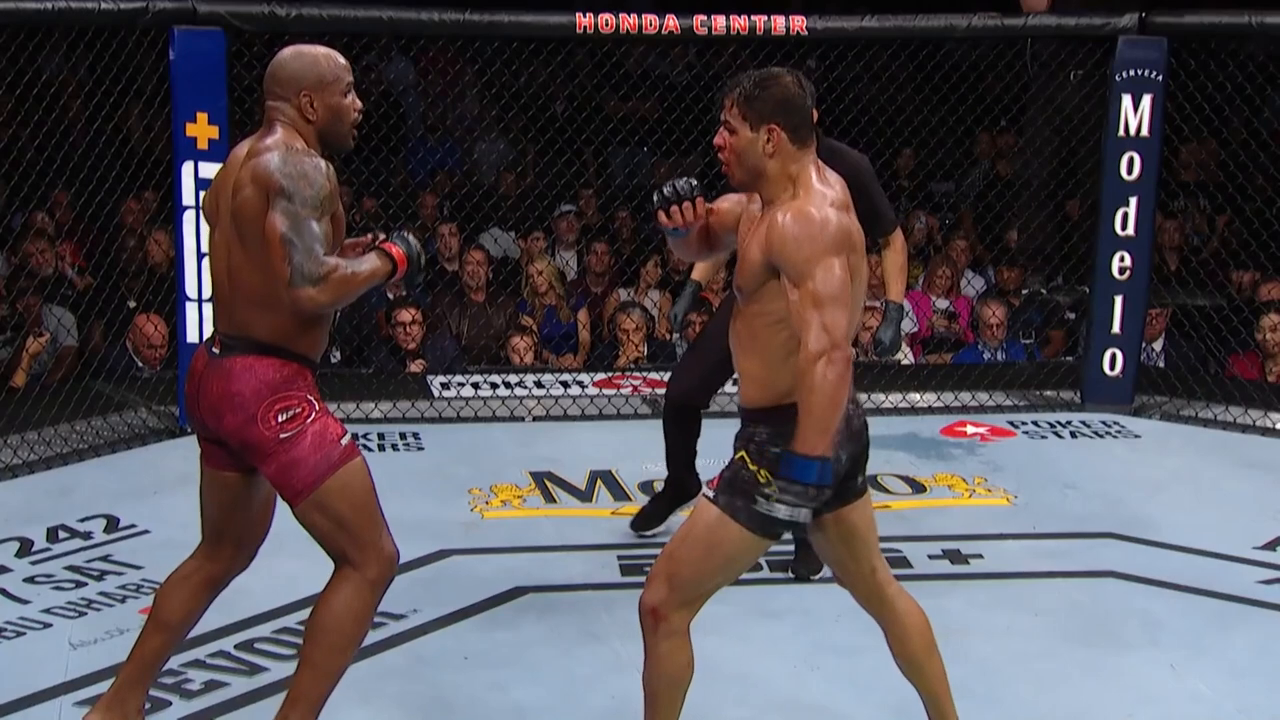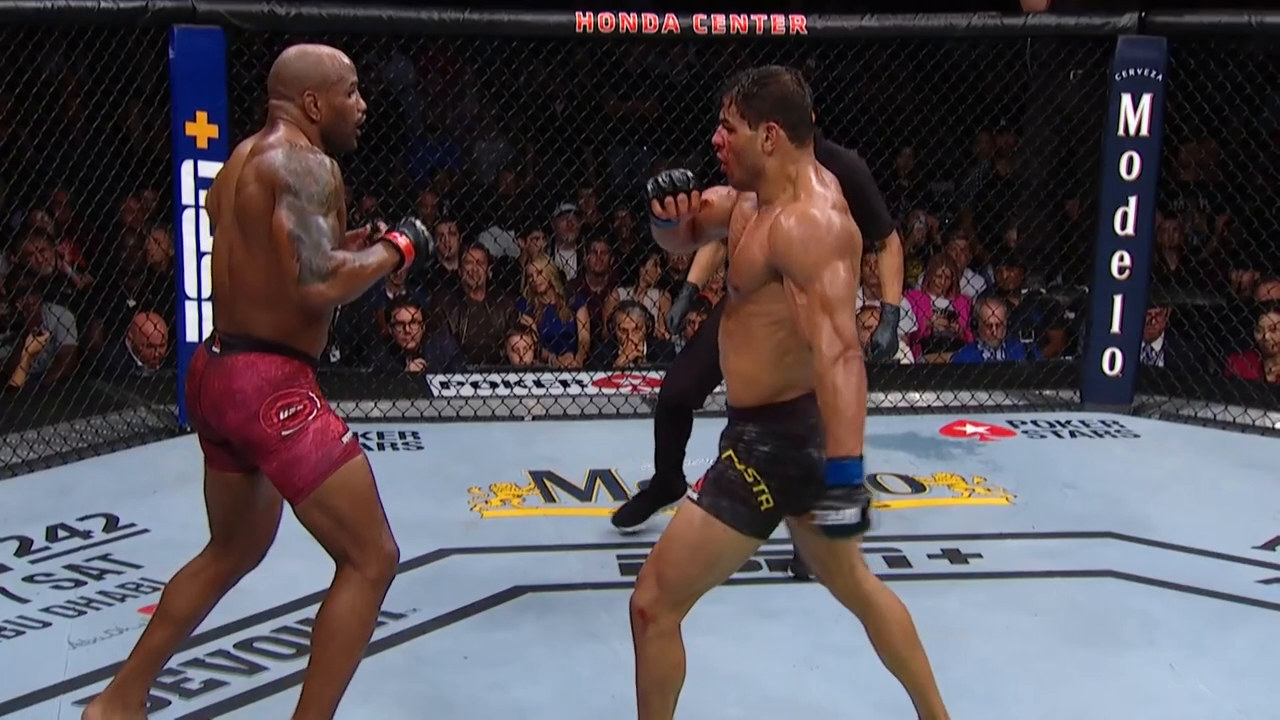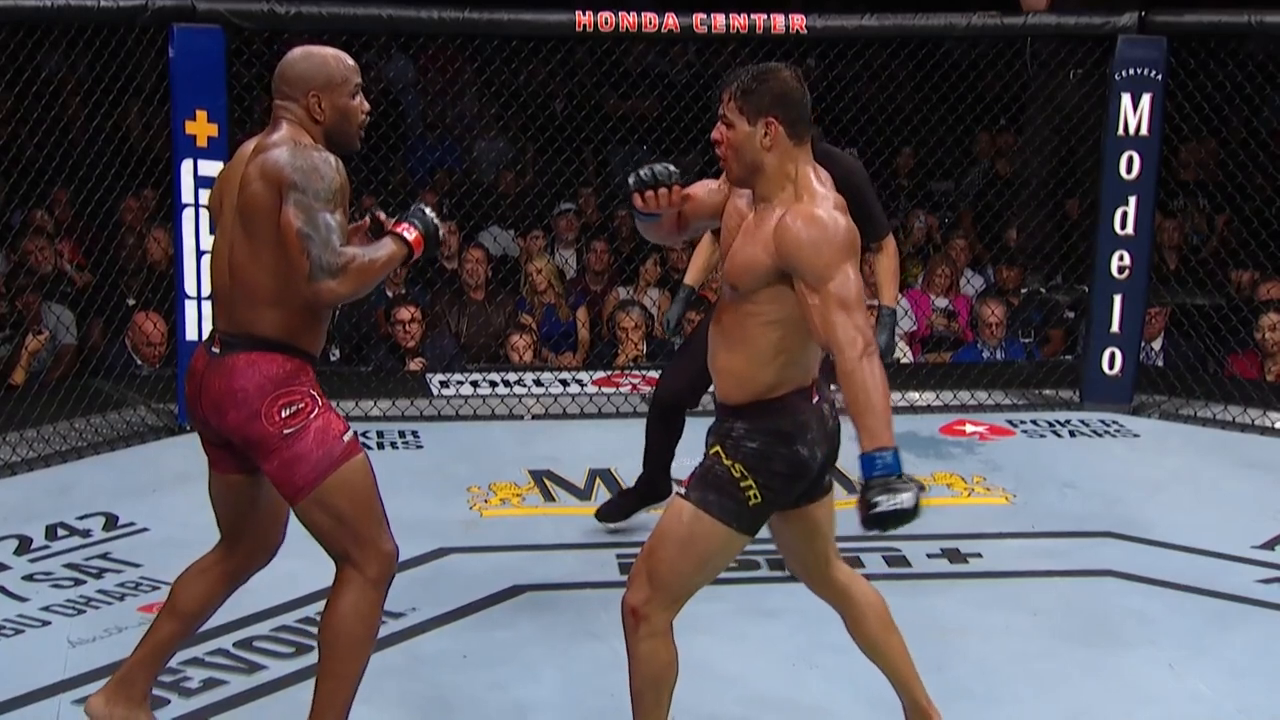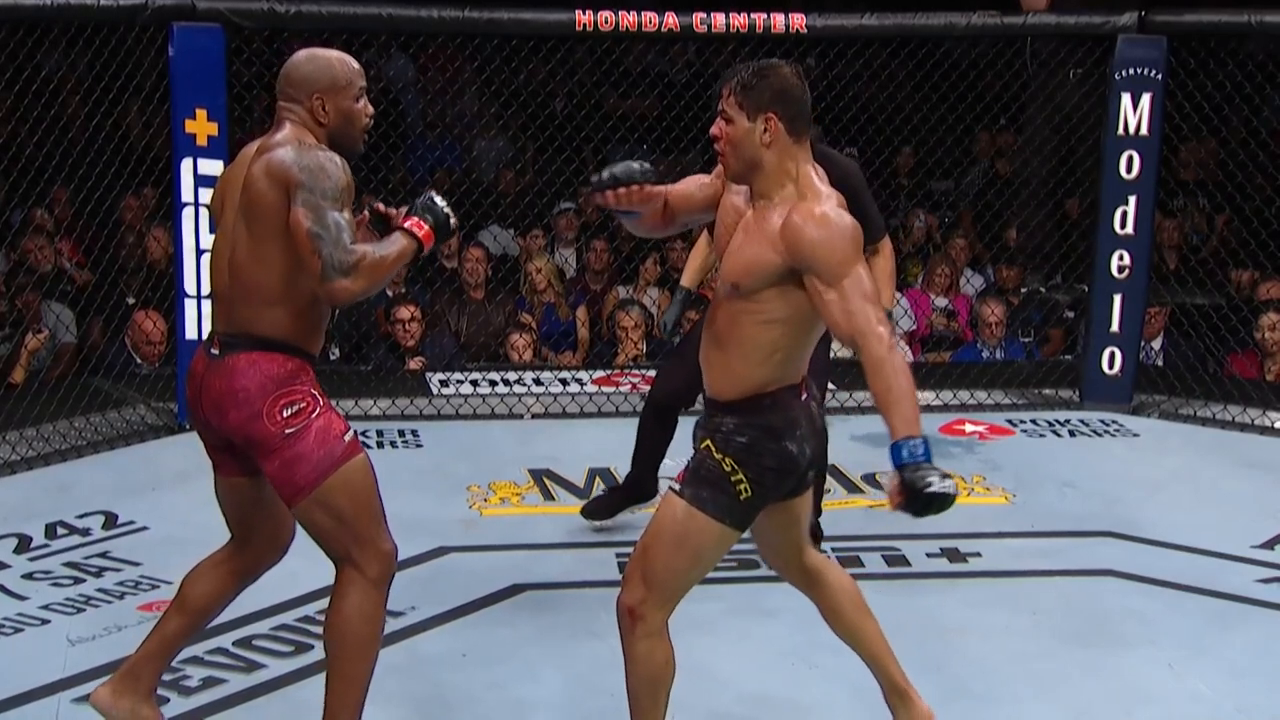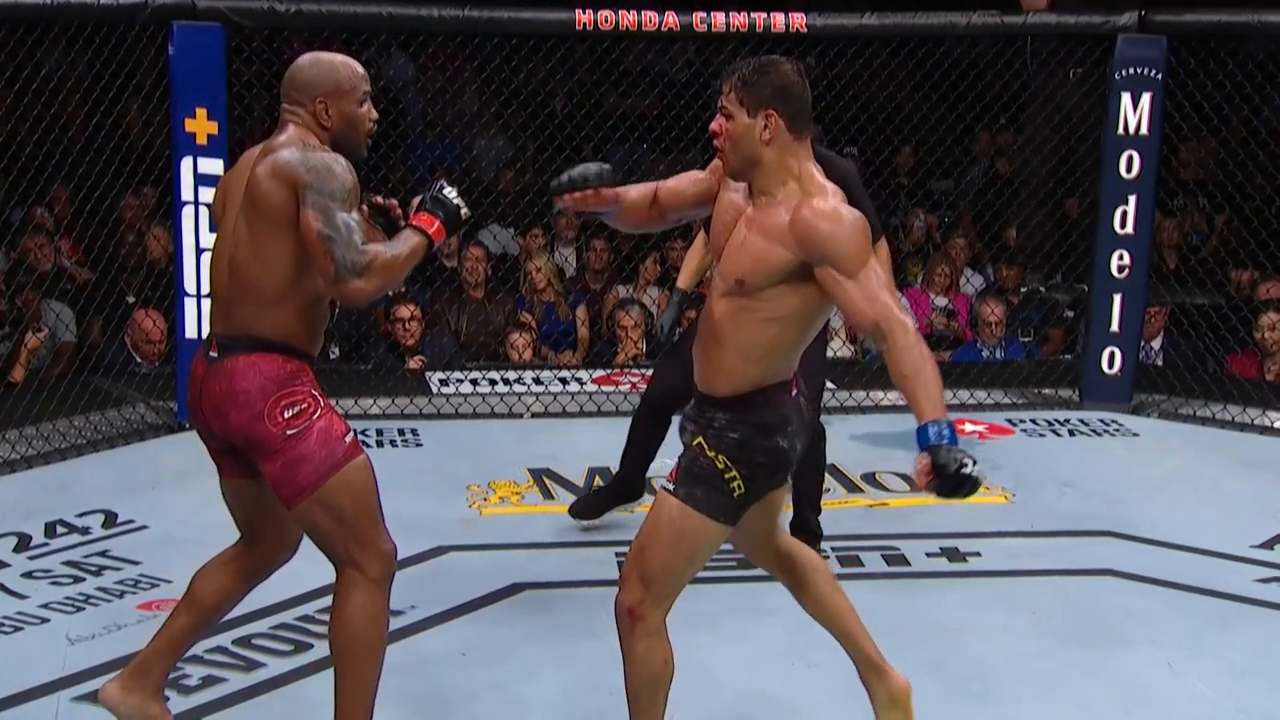
dt=1s
person 1, frame 1
left shoulder: (241, 160)
right shoulder: (298, 165)
right elbow: (309, 291)
left wrist: (347, 253)
right wrist: (389, 259)
left hip: (217, 373)
right hip: (268, 386)
left knee: (223, 553)
right knee: (370, 560)
person 1, frame 2
left shoulder: (243, 159)
right shoulder: (305, 163)
right elbow: (317, 287)
left wrist: (351, 245)
right wrist: (395, 248)
left hip: (219, 372)
right hip: (269, 385)
left knee: (234, 551)
right knee: (371, 559)
person 1, frame 3
left shoulder: (246, 160)
right shoulder: (310, 162)
right elbow: (327, 282)
left wrist: (354, 238)
right wrist: (406, 236)
left hip: (218, 371)
right hip: (270, 384)
left knee: (247, 546)
right knee: (371, 558)
person 1, frame 4
left shoulder: (246, 163)
right shoulder: (315, 163)
right elbow: (340, 281)
left wrist: (361, 232)
right wrist: (416, 230)
left hip: (217, 373)
right hip: (270, 384)
left knee: (260, 542)
right knee: (370, 559)
person 1, frame 5
left shoulder: (246, 168)
right shoulder: (320, 165)
right elbow: (353, 281)
left wrist: (369, 232)
right wrist: (426, 225)
left hip: (216, 375)
right hip: (269, 385)
left knee: (270, 541)
right knee: (369, 561)
person 2, frame 1
left shoulder: (806, 221)
right shoulder: (772, 194)
left elbow: (829, 353)
right elbow: (701, 243)
left wrist: (802, 471)
right wrist: (680, 223)
left hip: (787, 438)
right hip: (822, 430)
left knee: (664, 603)
right knee: (877, 587)
person 2, frame 2
left shoulder: (807, 223)
right shoulder: (759, 191)
left elbow: (839, 353)
right elbow: (684, 237)
left wrist: (846, 473)
right wrist: (670, 213)
left hip: (775, 439)
right hip: (795, 427)
left knee: (653, 604)
right knee: (855, 584)
person 2, frame 3
left shoulder: (810, 224)
right shoulder: (749, 185)
left elbow: (854, 347)
right elbow: (671, 227)
left wrist: (881, 465)
right wrist: (653, 207)
left hip: (762, 436)
right hip: (793, 422)
left knee: (645, 604)
right knee: (828, 574)
person 2, frame 4
left shoulder: (815, 223)
right shoulder: (740, 180)
left elbow: (874, 338)
right elbow: (662, 215)
left wrist: (911, 453)
right wrist: (633, 201)
left hip: (753, 432)
right hip: (777, 419)
left knee: (641, 603)
right knee: (799, 561)
person 2, frame 5
left shoulder: (821, 219)
right shoulder: (733, 176)
left elbow: (891, 326)
right elbow: (654, 206)
left wrist: (936, 435)
right wrist: (608, 200)
left hip: (742, 427)
right hip: (751, 414)
left knee: (638, 603)
right knee: (767, 545)
person 3, frame 1
left shoulder: (847, 168)
left elbow: (891, 239)
left wrist: (893, 313)
right wrist: (692, 289)
right knee: (682, 392)
left ankle: (808, 531)
right ankle: (680, 484)
person 3, frame 2
left shoulder: (843, 169)
left elbow: (888, 242)
left wrist: (889, 317)
right wrist: (688, 292)
right knee: (676, 393)
right ankle: (666, 483)
person 3, frame 3
left shoulder: (840, 171)
left elbow: (882, 244)
right elbow: (716, 234)
left wrist: (886, 318)
right wrist: (684, 294)
right knee: (670, 392)
right ankle: (653, 484)
person 3, frame 4
left shoulder: (838, 172)
left elbow: (878, 247)
right elbow: (712, 234)
left wrist: (881, 316)
right wrist: (682, 296)
right knee: (665, 391)
left ankle: (806, 523)
right ankle: (639, 484)
person 3, frame 5
left shoulder: (834, 173)
left elbow: (875, 247)
right elbow: (709, 235)
right wrist: (678, 297)
left knee: (803, 421)
right knee: (661, 391)
left ankle: (806, 529)
right ankle: (626, 484)
